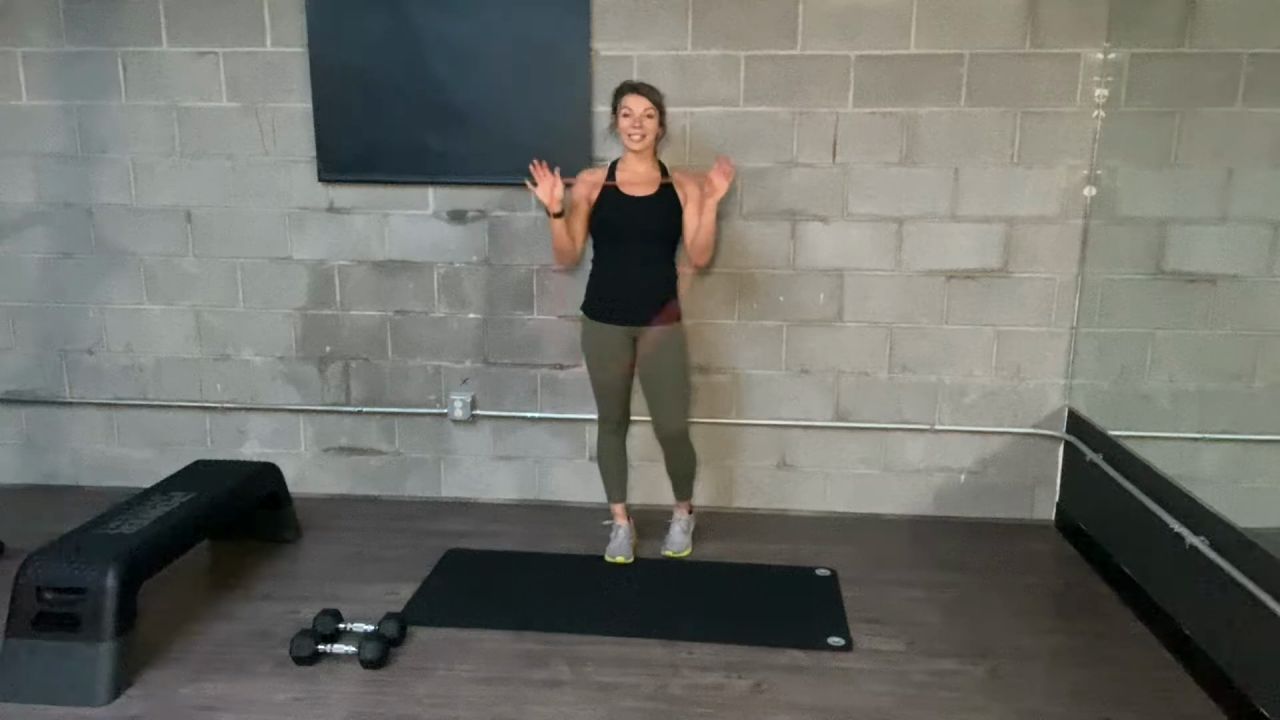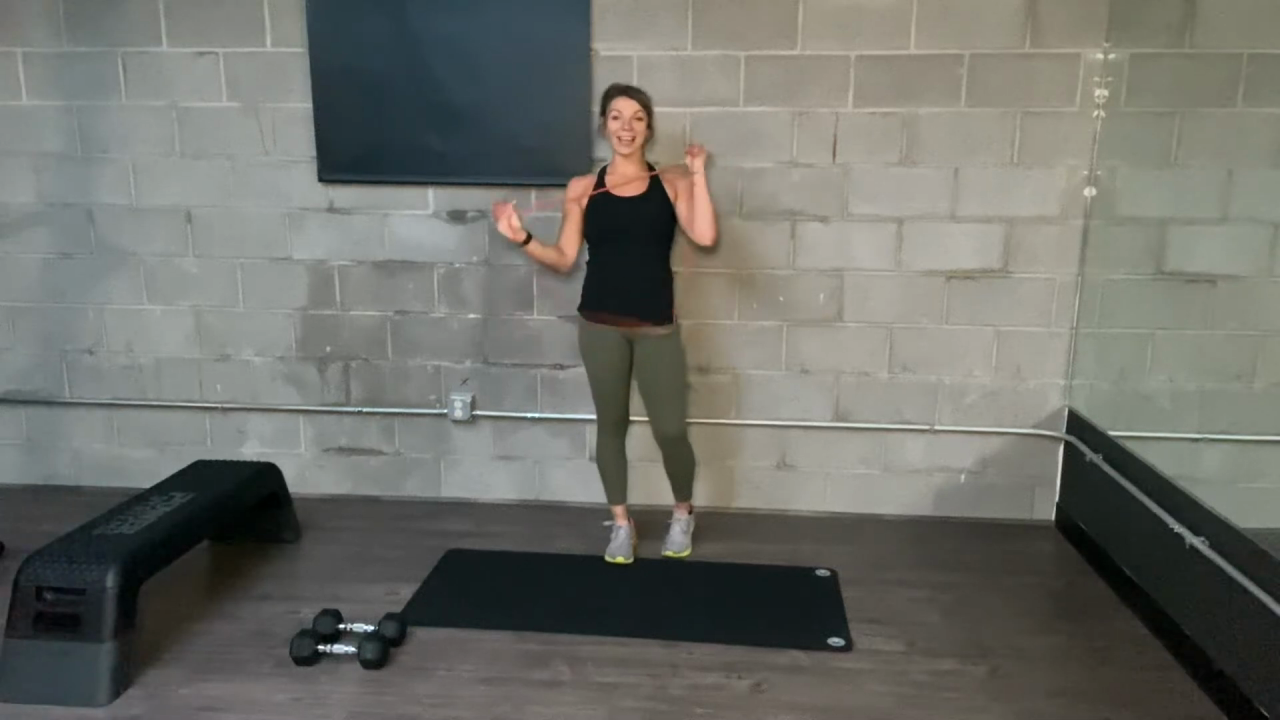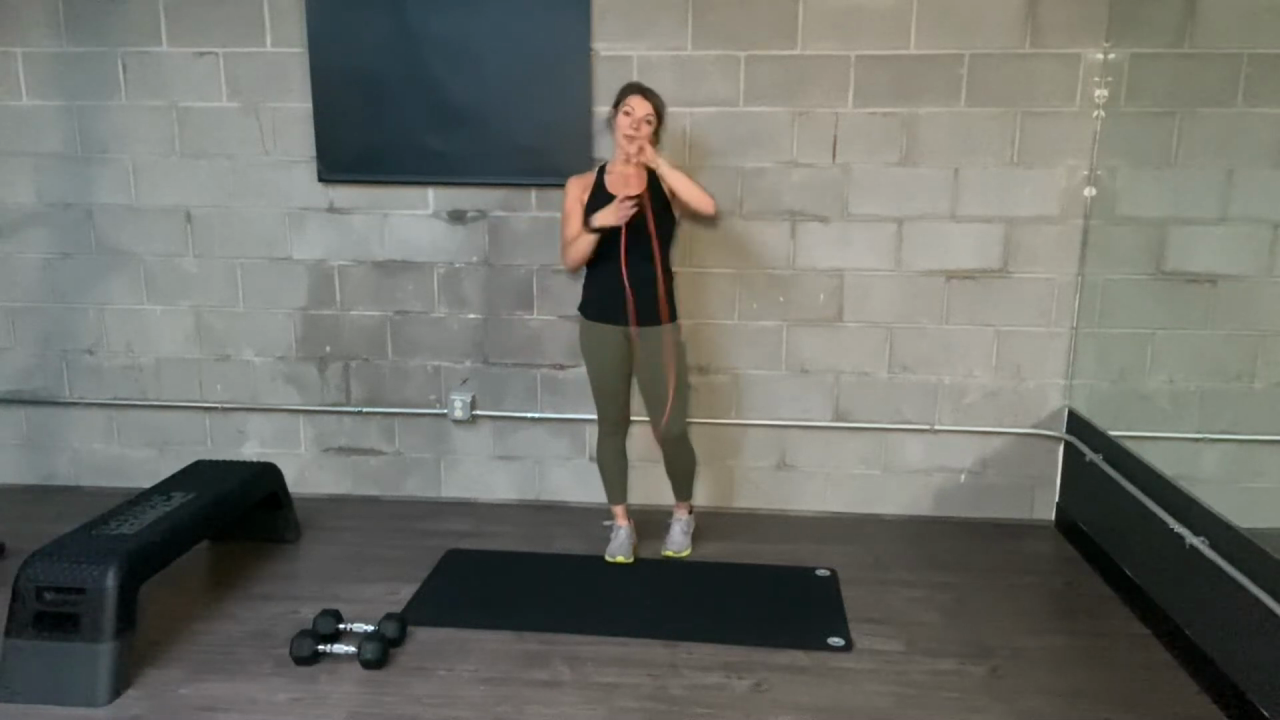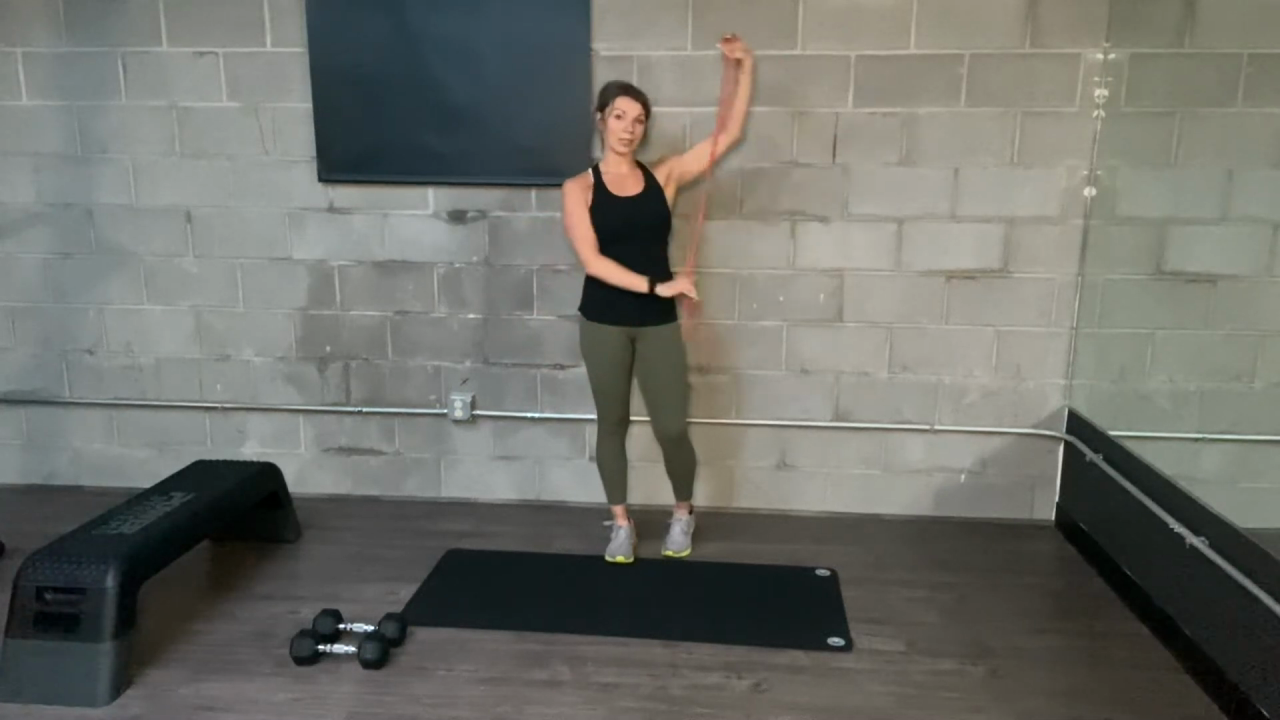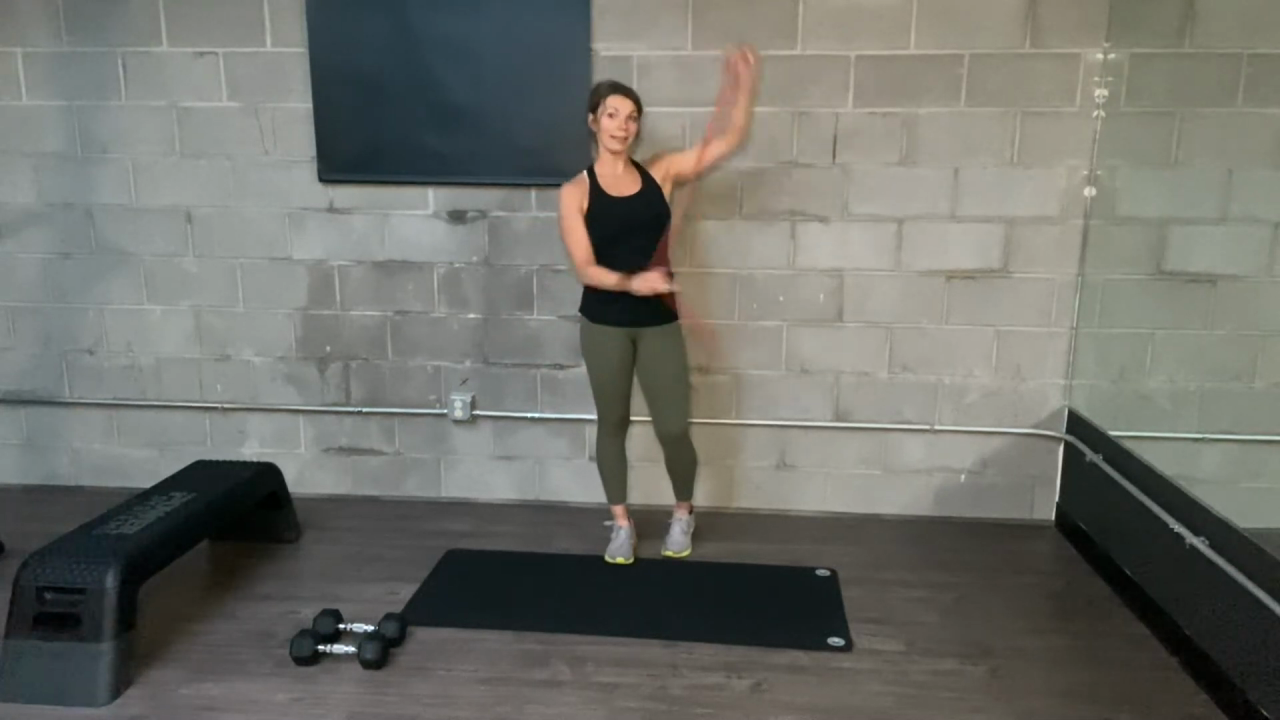
dt=1s
person 1, frame 1
left shoulder: (683, 185)
right shoulder: (590, 182)
left elbow: (698, 259)
right elbow: (567, 257)
left wrist: (712, 204)
right wrist: (556, 210)
left hip: (661, 322)
right hip: (604, 321)
left knee: (672, 428)
right knee: (611, 422)
left ankle: (683, 513)
right ankle: (621, 522)
person 1, frame 2
left shoulder: (672, 183)
right shoulder: (582, 188)
left elbow: (705, 237)
right elbow: (564, 258)
left wrist: (698, 173)
right wrist: (522, 237)
left hip: (656, 323)
right hip: (600, 322)
left knee: (671, 429)
right knee: (610, 424)
left ankle: (682, 513)
right ankle: (621, 523)
person 1, frame 3
left shoulder: (665, 182)
right shoulder: (583, 185)
left elbow: (708, 208)
right elbow: (572, 255)
left wrist: (656, 163)
right wrist: (598, 222)
left hip: (657, 322)
right hip: (602, 321)
left knee: (672, 429)
right knee: (612, 424)
left ankle: (683, 513)
right ankle: (621, 522)
person 1, frame 4
left shoulder: (664, 175)
right shoulder: (580, 188)
left elbow: (729, 135)
right elbow: (591, 262)
left wrist: (744, 69)
right wrist: (656, 285)
left hip: (658, 323)
right hip: (604, 322)
left knee: (672, 428)
right knee: (612, 424)
left ankle: (683, 513)
right ankle: (621, 523)
person 1, frame 5
left shoulder: (660, 173)
right shoulder: (576, 190)
left elbow: (729, 139)
right elbow: (585, 267)
left wrist: (742, 80)
right wrist: (629, 282)
left hip: (658, 322)
right hip: (604, 322)
left knee: (673, 428)
right knee: (612, 424)
left ankle: (683, 513)
right ankle: (621, 523)
